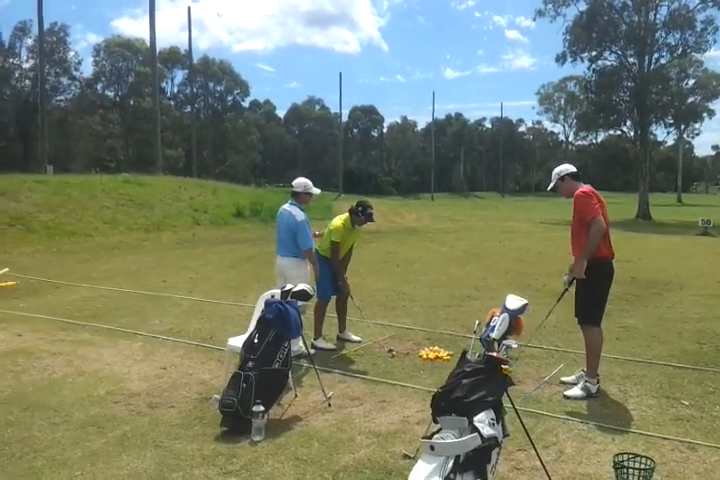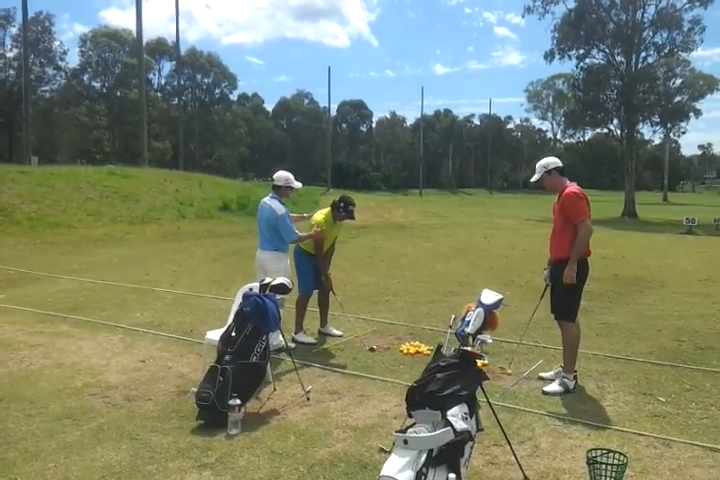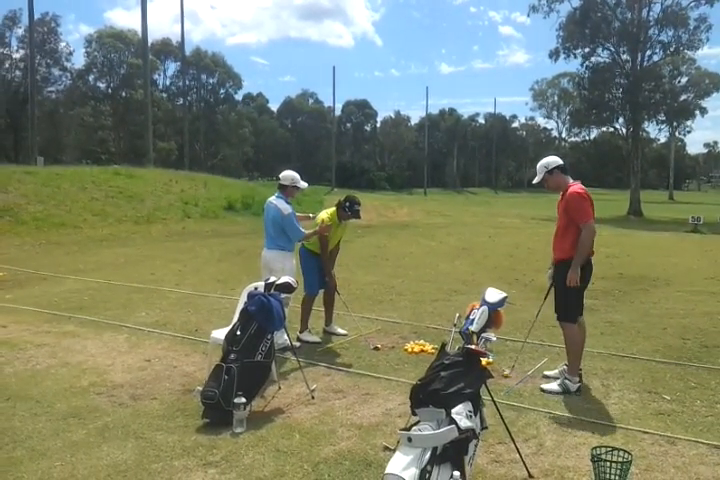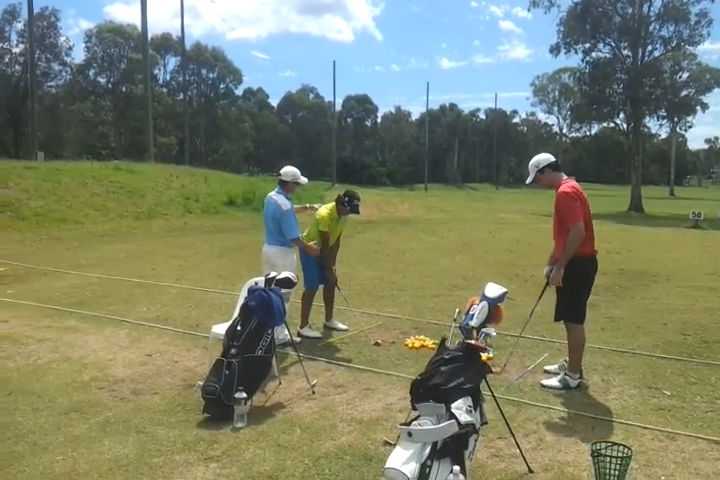
dt=0.7s
person 1, frame 1
left shoulder: (583, 194)
right shoulder: (584, 196)
left elbow: (599, 226)
left wrist: (581, 262)
right wrist: (573, 269)
left hip: (595, 268)
right hip: (591, 267)
left knee: (590, 324)
right knee: (588, 323)
left ankle: (591, 382)
right ankle: (589, 372)
person 1, frame 2
left shoulder: (572, 194)
right shoulder: (562, 197)
left elbow: (586, 229)
left wrist: (572, 264)
right wrist: (550, 265)
left hip: (571, 267)
right hip: (561, 265)
left knee: (567, 320)
right knee: (566, 319)
left ankle: (569, 377)
right ankle: (566, 369)
person 1, frame 3
left shoulder: (576, 194)
right shoulder: (566, 196)
left elbow: (589, 231)
left wrist: (575, 267)
right wrist: (554, 265)
left hip: (574, 267)
right hip: (566, 265)
left knee: (568, 321)
right knee: (575, 319)
left ankle: (572, 379)
right ankle: (572, 368)
person 1, frame 4
left shoulder: (566, 193)
right shoulder: (566, 190)
left elbow: (577, 233)
left wrist: (559, 268)
right wrist: (551, 263)
left hip: (578, 265)
right hip: (575, 263)
left knee: (573, 320)
right knee: (571, 318)
left ankle: (573, 376)
right ankle: (571, 364)
person 2, frame 1
left shoulder: (282, 210)
right shoulder: (299, 216)
right elbow: (306, 248)
left wrist: (314, 234)
right wrist: (315, 265)
left hip: (281, 261)
right hip: (295, 264)
right ankle: (294, 347)
person 2, frame 2
left shoulder: (264, 203)
right shoulder: (279, 209)
right elbow: (293, 238)
left wrist: (305, 217)
right wrist: (312, 235)
left hip: (262, 254)
right hip: (276, 258)
right knee: (276, 300)
right ankle: (274, 341)
person 2, frame 3
left shoulder: (270, 202)
right shoulder: (285, 209)
right elbow: (299, 236)
left wrist: (311, 217)
right wrist: (318, 231)
left hip: (268, 253)
right hip: (282, 257)
right ankle: (279, 340)
person 2, frame 4
left shoulder: (270, 197)
right shoulder: (284, 205)
right elbow: (293, 237)
left wrist: (308, 207)
right wrist: (308, 248)
left hip: (268, 249)
right hip: (282, 253)
right knee: (282, 295)
right ankle: (279, 335)
person 3, frame 1
left shoulder: (357, 225)
right shoulder: (338, 225)
left elbow: (348, 250)
right elbow: (334, 255)
left wrist: (343, 274)
right wrist: (342, 279)
left hip: (336, 260)
right hip: (323, 259)
left knee: (343, 295)
right knee: (324, 298)
left ankle: (342, 332)
right ankle: (317, 338)
person 3, frame 2
left shoulder: (338, 220)
right shoulder: (320, 220)
left elbow: (331, 245)
right elbow: (318, 250)
left wrist: (326, 270)
right wrist: (325, 275)
left hip: (318, 255)
right hip: (305, 254)
left knee: (325, 289)
right knee: (306, 292)
left ankle: (324, 326)
right ankle: (298, 332)
person 3, frame 3
left shoulder: (344, 220)
right shoulder: (325, 219)
left elbow: (336, 245)
right elbow: (323, 249)
left wrist: (331, 269)
right wrist: (329, 274)
left hip: (322, 254)
right hip: (310, 253)
left knee: (331, 288)
right knee: (312, 291)
left ankle: (328, 325)
right ankle: (303, 331)
person 3, frame 4
left shoulder: (343, 215)
right shoulder: (324, 215)
left elbow: (336, 240)
right elbow: (324, 244)
left wrist: (332, 265)
right wrist: (330, 269)
left hip: (323, 249)
left knee: (330, 283)
right knee: (312, 287)
left ankle: (329, 320)
right ankle: (303, 326)
